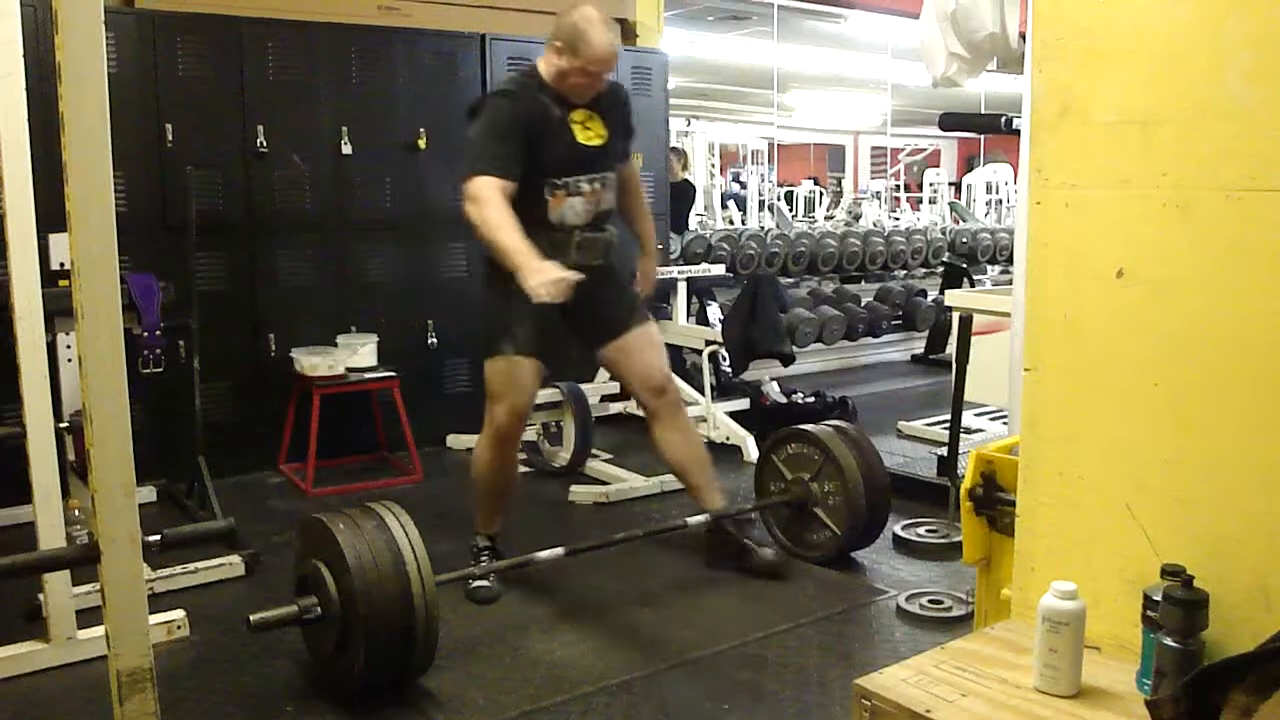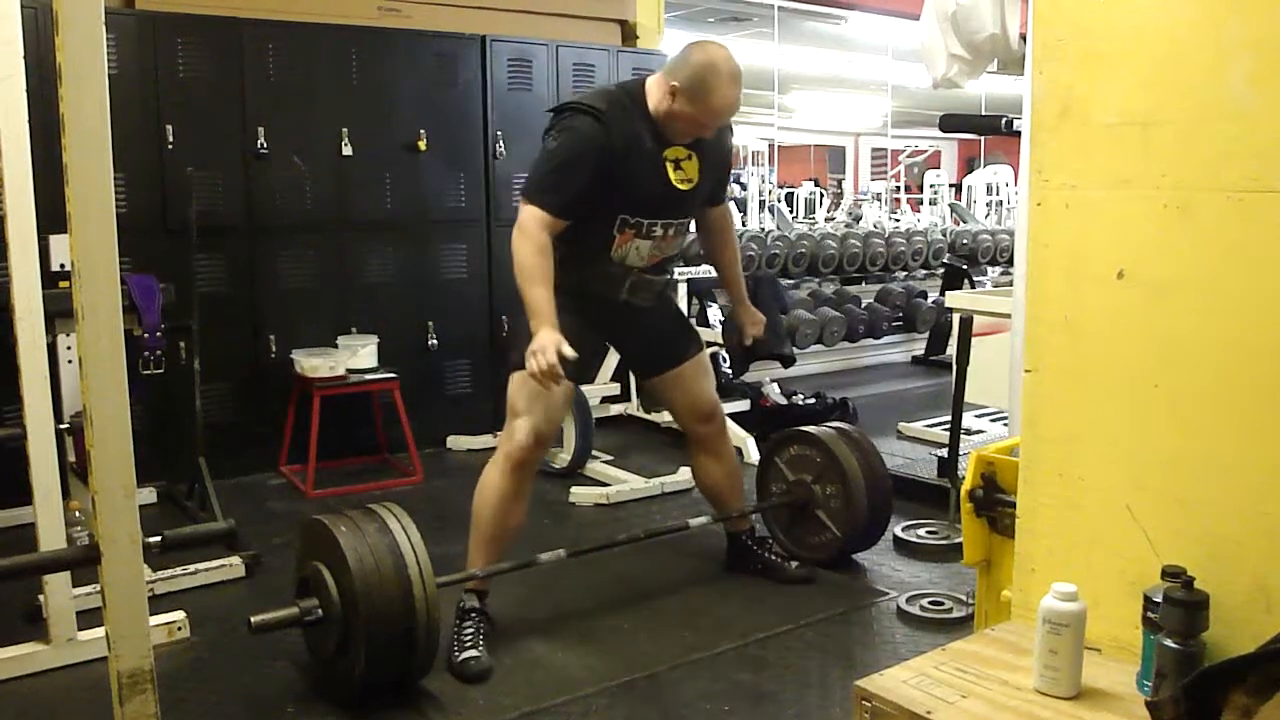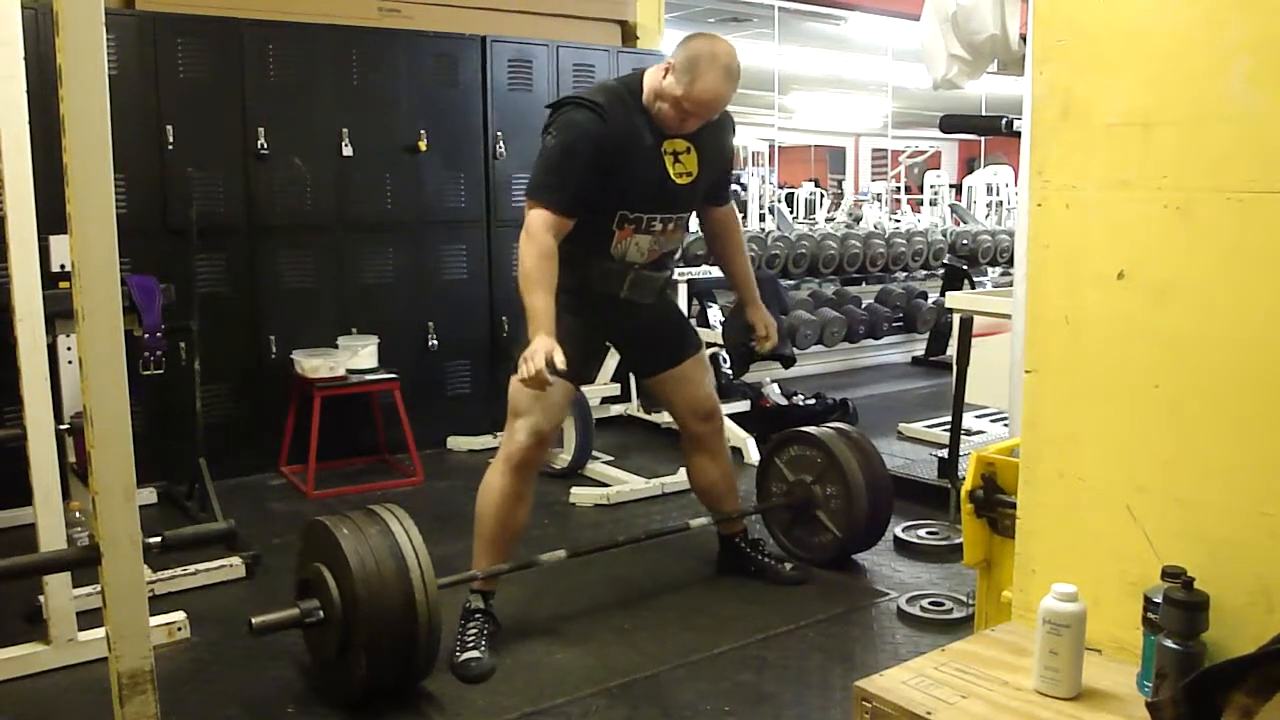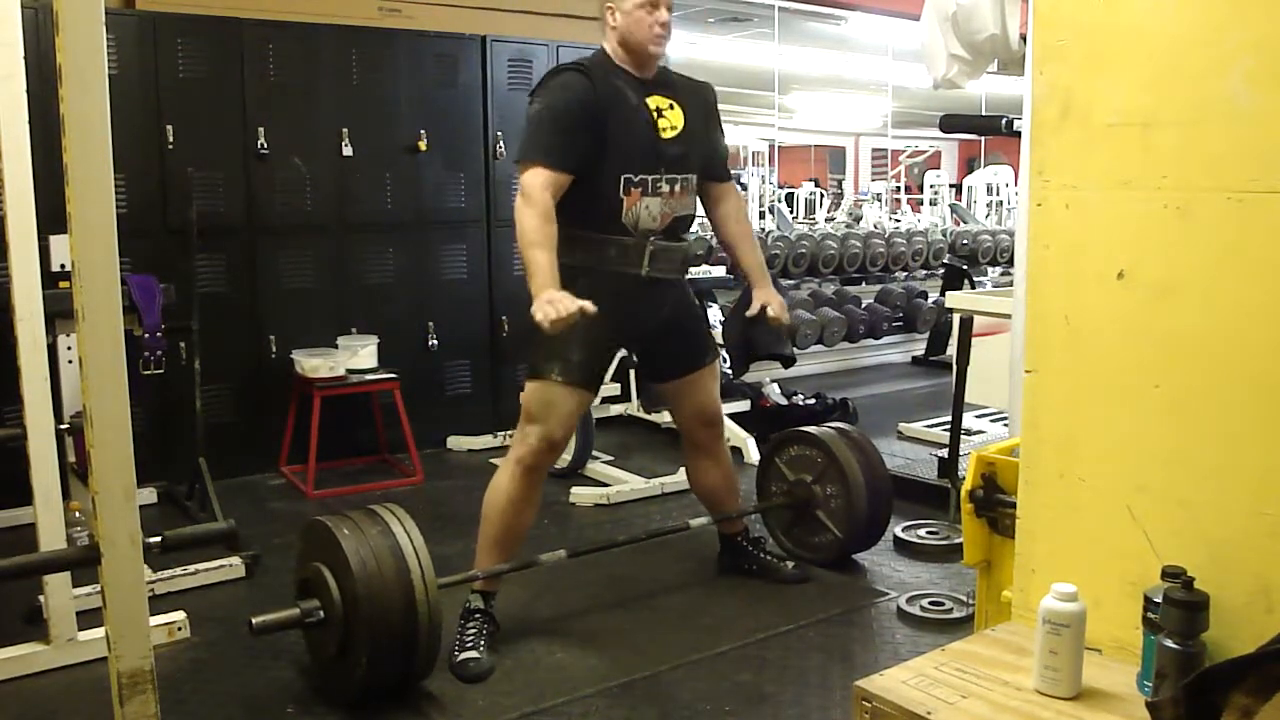
dt=1s
person 1, frame 1
left shoulder: (612, 101)
right shoulder: (510, 109)
right elbow: (482, 198)
left wrist: (648, 252)
right wrist: (530, 267)
left hip: (595, 270)
right hip: (528, 279)
left knee: (661, 392)
right knee: (505, 418)
left ankle: (724, 530)
right ankle: (485, 547)
person 1, frame 2
left shoulder: (712, 135)
right shoulder: (594, 128)
left elbow: (714, 217)
right elbow: (532, 227)
left wrist: (740, 300)
right wrist: (544, 328)
left hip: (647, 295)
right hip: (572, 293)
left knee: (707, 417)
right knee: (525, 439)
left ankle: (744, 541)
right ankle: (471, 607)
person 1, frame 3
left shoulder: (714, 130)
right shoulder: (591, 121)
left elbow: (719, 215)
right elbow: (541, 230)
left wrist: (752, 302)
right wrist: (541, 334)
left hip: (647, 294)
right hip: (574, 295)
left knee: (705, 417)
right knee: (525, 442)
left ankle: (736, 543)
right ankle: (478, 609)
person 1, frame 4
left shoulder: (695, 97)
right shoulder: (575, 90)
left elbow: (722, 197)
right elbow: (536, 193)
left wrist: (762, 283)
right wrist: (547, 290)
left hip: (668, 287)
right hip: (592, 289)
left knee: (706, 424)
right knee: (536, 445)
left ankle: (737, 544)
right ankle: (479, 606)
